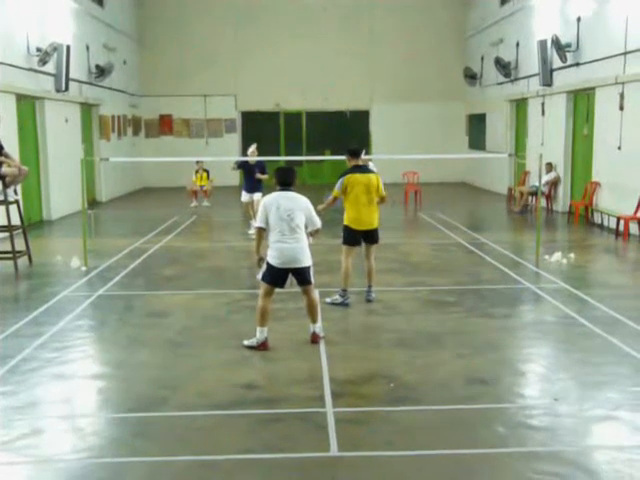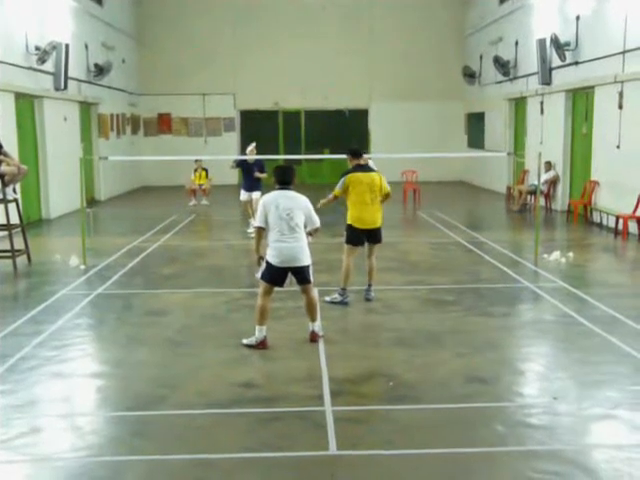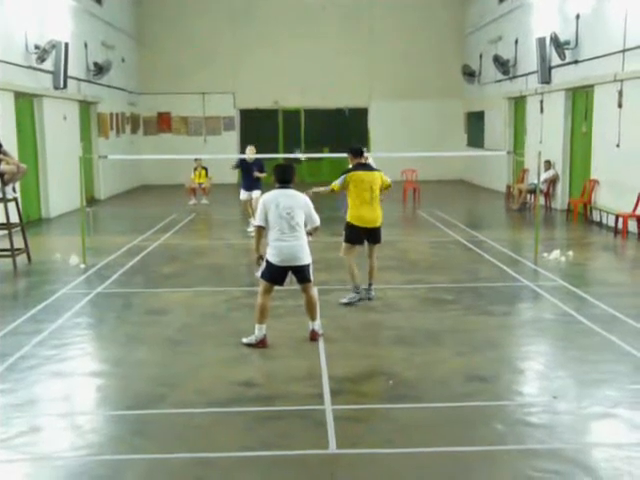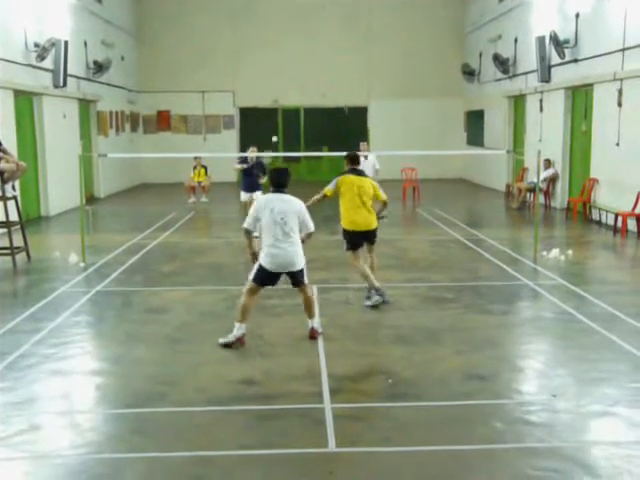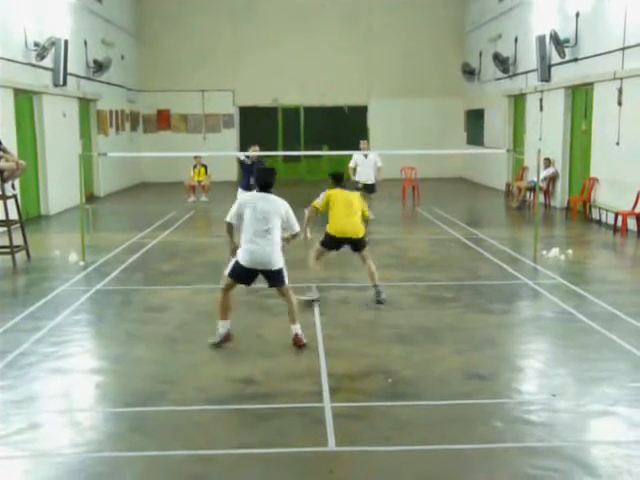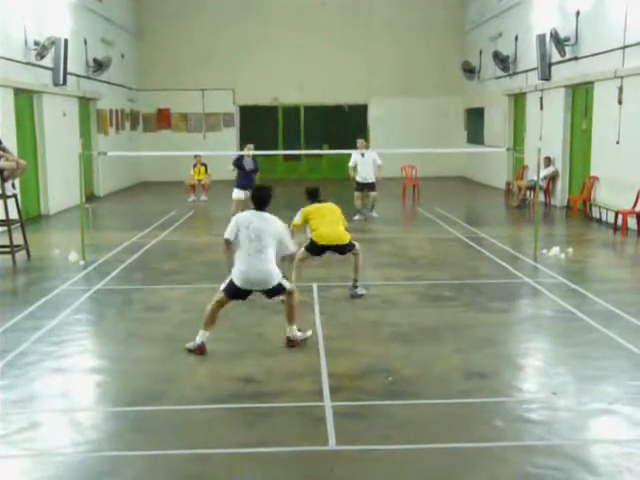
dt=0.3s
person 1, frame 1
left shoulder: (268, 200)
right shoulder: (303, 200)
left elbow: (260, 229)
right elbow: (316, 228)
left wrist: (258, 252)
left hip: (277, 255)
right hip: (300, 254)
left knee: (265, 295)
right knee: (309, 292)
left ankle: (261, 338)
right ankle: (316, 331)
person 1, frame 2
left shoulder: (267, 199)
right shoulder: (302, 200)
left elbow: (260, 228)
right elbow: (315, 227)
left wrist: (258, 251)
left hip: (276, 254)
right hip: (300, 253)
left knee: (264, 293)
right knee: (308, 291)
left ankle: (260, 337)
right ankle: (315, 330)
person 1, frame 3
left shoulder: (267, 198)
right shoulder: (302, 198)
left elbow: (260, 227)
right elbow: (315, 226)
left wrist: (257, 250)
left hip: (276, 253)
right hip: (300, 252)
left knee: (264, 292)
right knee: (308, 289)
left ankle: (259, 336)
right ankle: (315, 329)
person 1, frame 4
left shoulder: (261, 202)
right shoulder: (297, 203)
left elbow: (248, 229)
right elbow: (309, 232)
left wrist: (251, 248)
left hip: (270, 257)
right hip: (294, 257)
left knee: (249, 292)
right knee: (305, 290)
left ankle: (238, 335)
right ankle: (314, 327)
person 1, frame 5
left shoulder: (245, 199)
right shoulder: (282, 204)
left elbow: (229, 223)
right elbow: (295, 233)
left wrist: (232, 242)
right wrist: (284, 238)
left hip: (248, 256)
right hip: (272, 258)
left knee: (226, 289)
right knee: (287, 294)
left ankle: (223, 331)
right ankle: (297, 335)
person 1, frame 6
left shoulder: (240, 218)
right shoulder: (278, 223)
left elbow: (227, 241)
right elbow: (290, 252)
left wrist: (231, 258)
left hip: (242, 274)
right hip: (268, 275)
left knee: (217, 302)
right knee: (291, 293)
left ankle: (200, 342)
right ankle: (292, 334)
person 2, frame 1
left shoulder: (347, 176)
right shoulder: (374, 175)
left elbow: (334, 198)
right elbow: (382, 198)
left wrist: (322, 207)
left hip: (353, 223)
right hip: (371, 222)
left knee: (346, 258)
right knee: (370, 257)
left ankle: (343, 295)
right ankle: (370, 291)
person 2, frame 2
left shoulder: (349, 175)
right shoulder: (377, 174)
left elbow: (334, 196)
right elbow: (387, 195)
left wrist: (322, 203)
left hip: (356, 222)
right hip: (375, 221)
left knee: (348, 257)
right knee: (371, 256)
left ankle: (343, 294)
right ankle: (369, 290)
person 2, frame 3
left shoulder: (350, 174)
right shoulder: (377, 173)
left elbow: (331, 189)
right elbow: (388, 185)
left wrist: (314, 190)
left hip: (356, 220)
right hip: (375, 220)
left knee: (347, 254)
right knee: (371, 255)
left ankle: (357, 290)
right ankle: (369, 289)
person 2, frame 4
left shoulder: (342, 179)
right shoulder: (370, 181)
left elbow: (323, 195)
right elbow: (384, 202)
left wrist: (307, 204)
right wrist: (376, 215)
left hip: (351, 225)
right hip: (370, 223)
left knee: (356, 261)
right knee: (371, 253)
left ankle: (379, 293)
right ankle: (372, 289)
person 2, frame 5
left shoulder: (329, 193)
right shoulder: (357, 196)
left elbow: (312, 210)
right elbow: (366, 218)
left wrist: (305, 230)
left hip: (336, 231)
right hip: (356, 231)
left knee: (314, 256)
right knee: (367, 259)
right ankle: (378, 291)
person 2, frame 6
left shoulder: (305, 210)
right shoulder: (334, 206)
left elbow: (293, 228)
right elbow: (345, 227)
left hip: (320, 239)
right hip: (341, 239)
left knee: (298, 259)
right knee: (357, 250)
right ankle: (355, 287)
